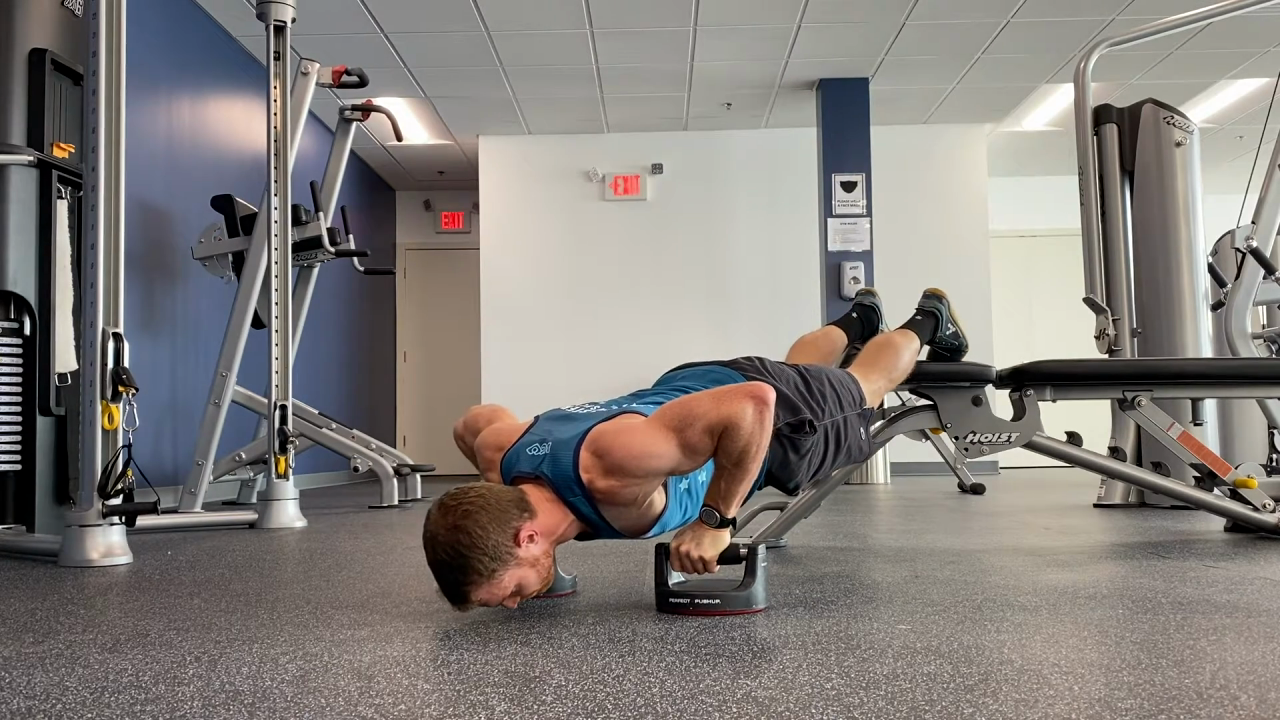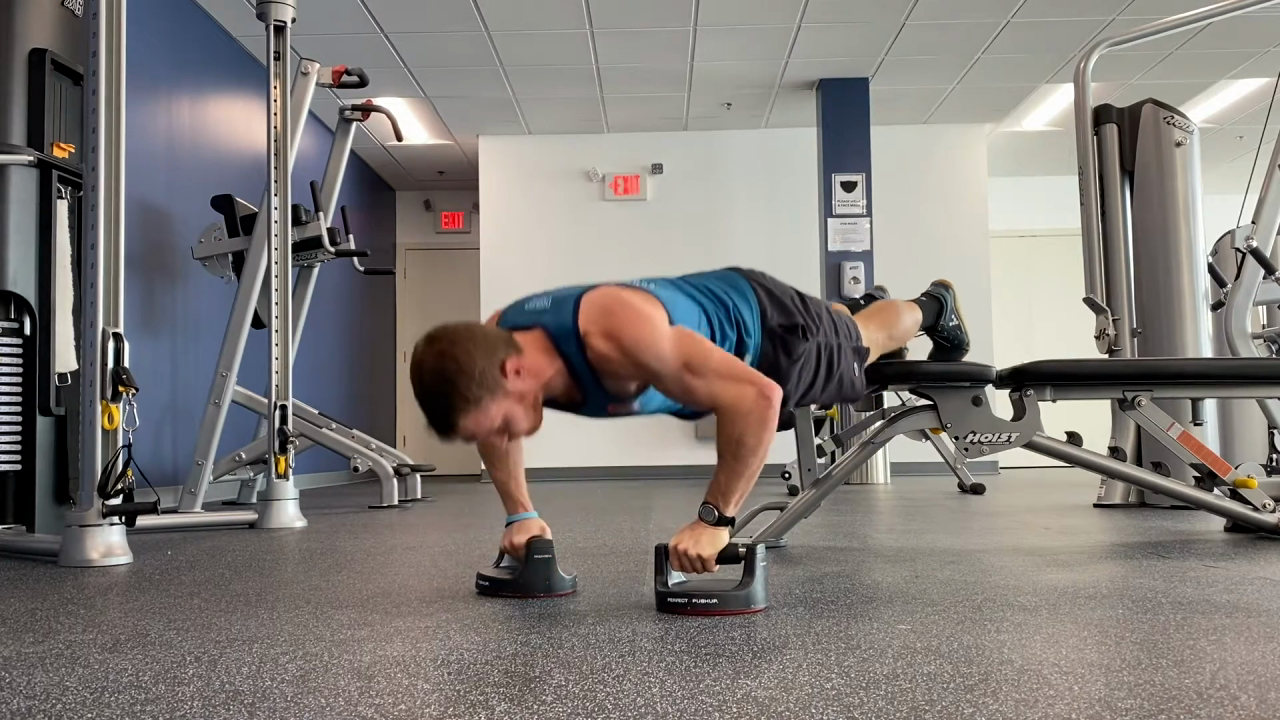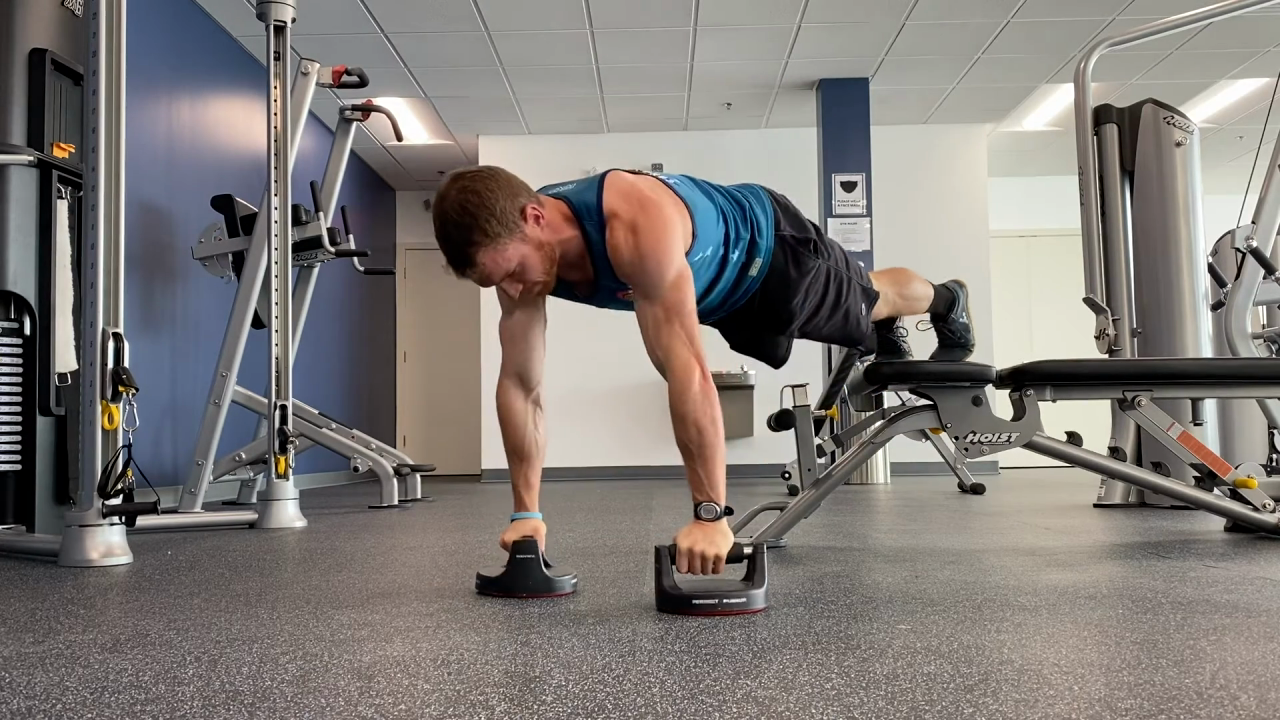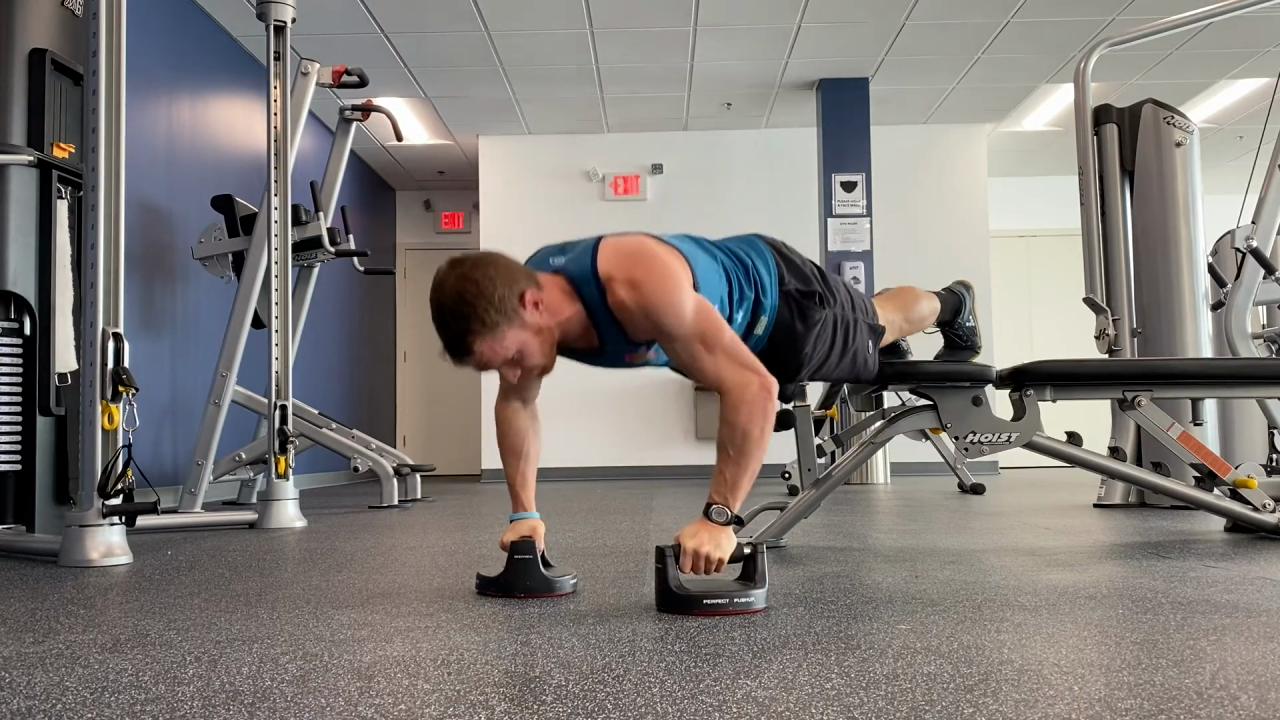
dt=0.5s
person 1, frame 1
left shoulder: (610, 467)
right shoulder: (501, 458)
left elbow: (753, 404)
right elbow: (472, 419)
left wrist: (714, 522)
left hip: (770, 415)
right hip: (689, 392)
left knee: (861, 387)
right knee: (797, 368)
left ankle: (930, 320)
right ankle: (859, 317)
person 1, frame 2
left shoulder: (612, 335)
right shoulder: (497, 341)
left elbow: (760, 397)
right elbow: (491, 435)
left wrist: (714, 520)
right wrist: (521, 515)
left hip: (753, 324)
right hip: (700, 337)
left knee: (860, 344)
left ankle: (933, 307)
right ankle: (857, 304)
person 1, frame 3
left shoulder: (636, 223)
right shoulder: (517, 245)
left elbow: (688, 375)
right elbow: (518, 385)
left wrist: (711, 515)
right wrist: (526, 512)
left hip: (772, 249)
right hip: (725, 283)
left knee: (869, 299)
left ankle: (946, 303)
right ankle: (884, 334)
person 1, frame 4
left shoulder: (639, 285)
right shoulder: (520, 298)
left elbow: (755, 387)
right elbow: (515, 402)
left wrist: (719, 517)
right wrist: (524, 511)
left hip: (778, 297)
right hip: (725, 310)
left knee: (875, 328)
left ankle: (952, 304)
right ankle: (874, 304)
